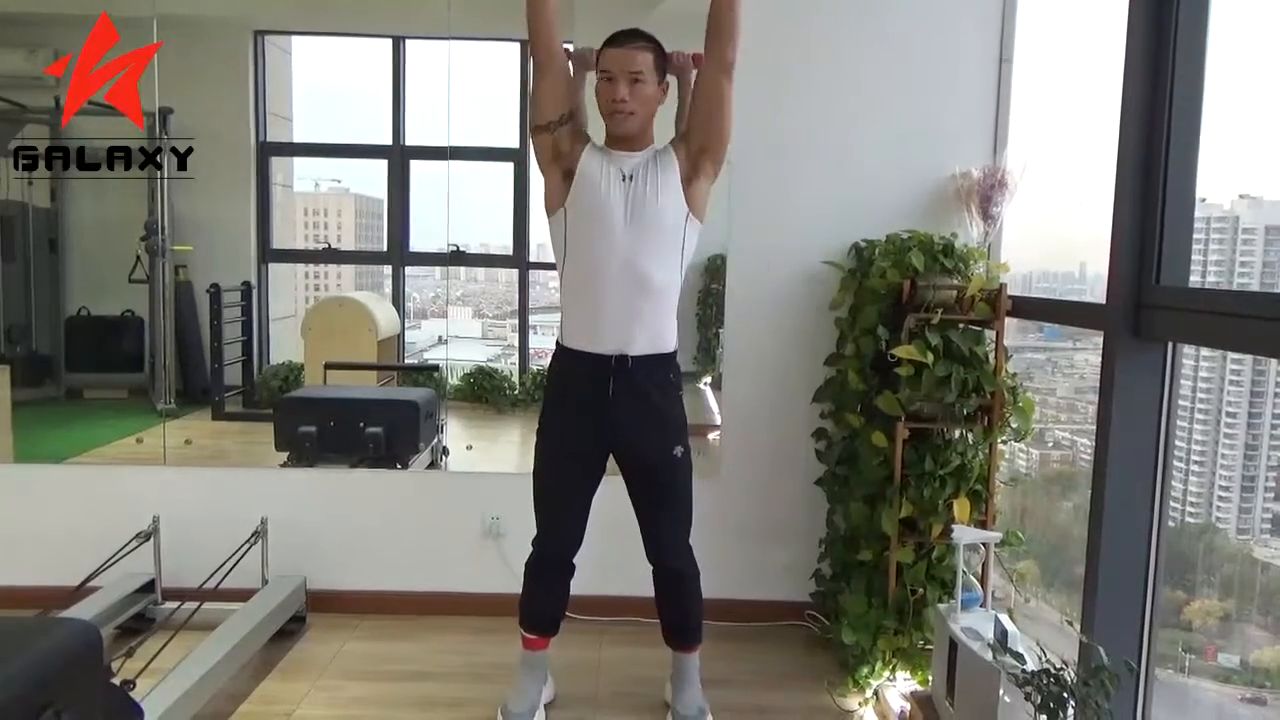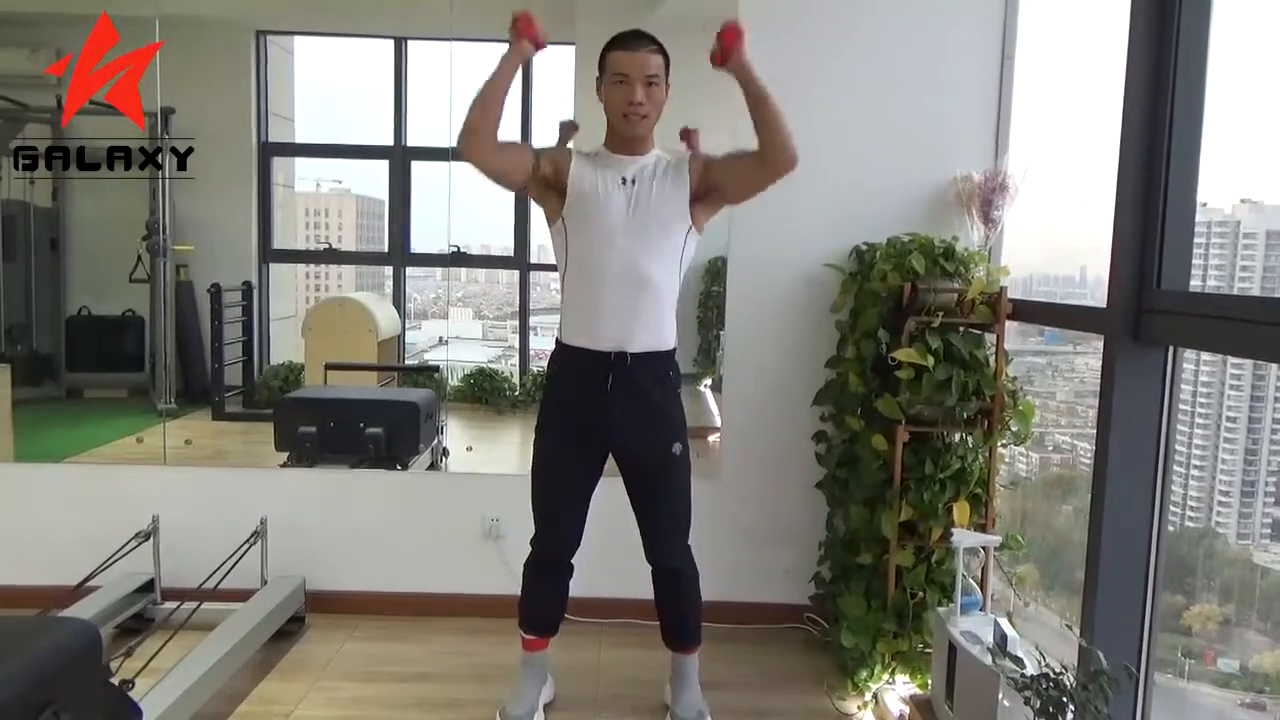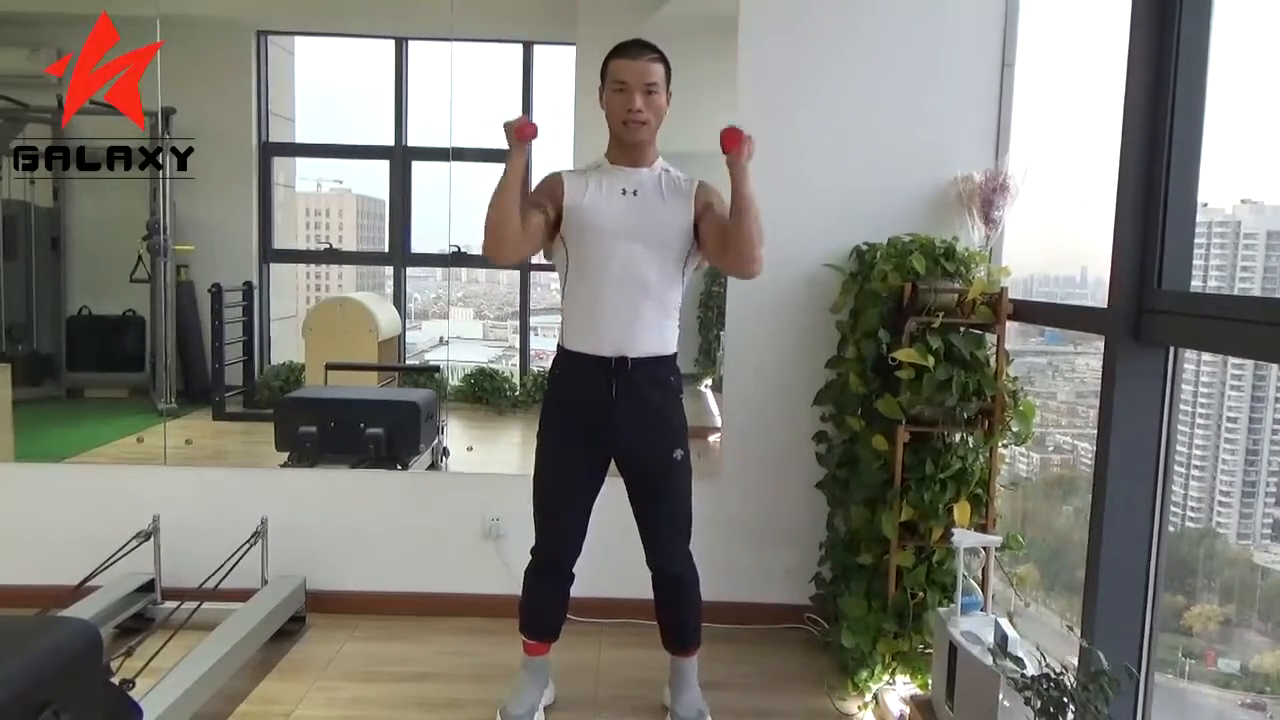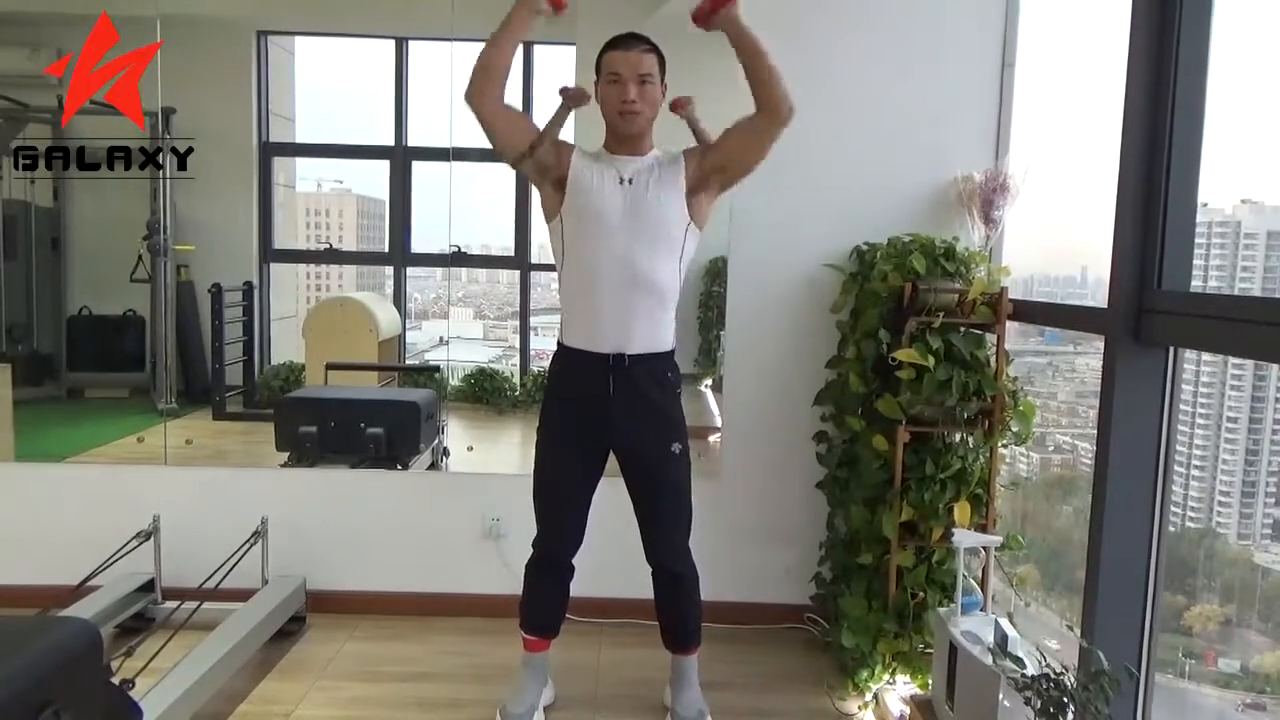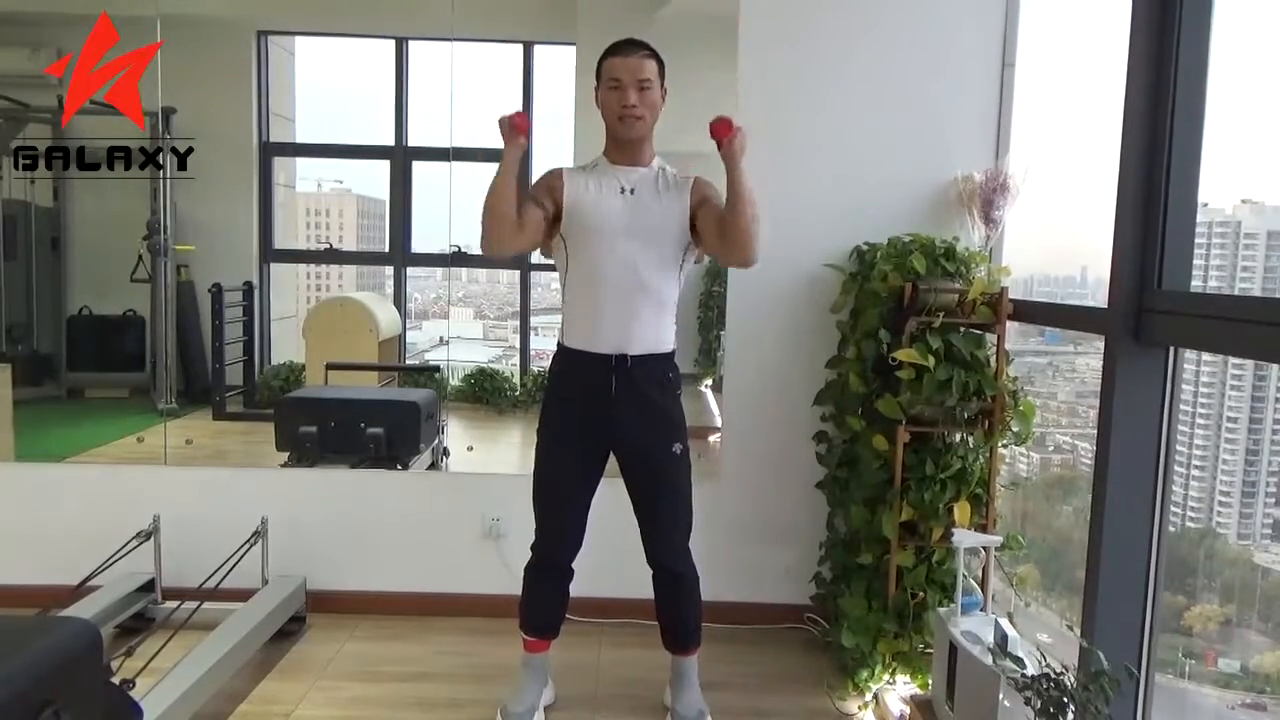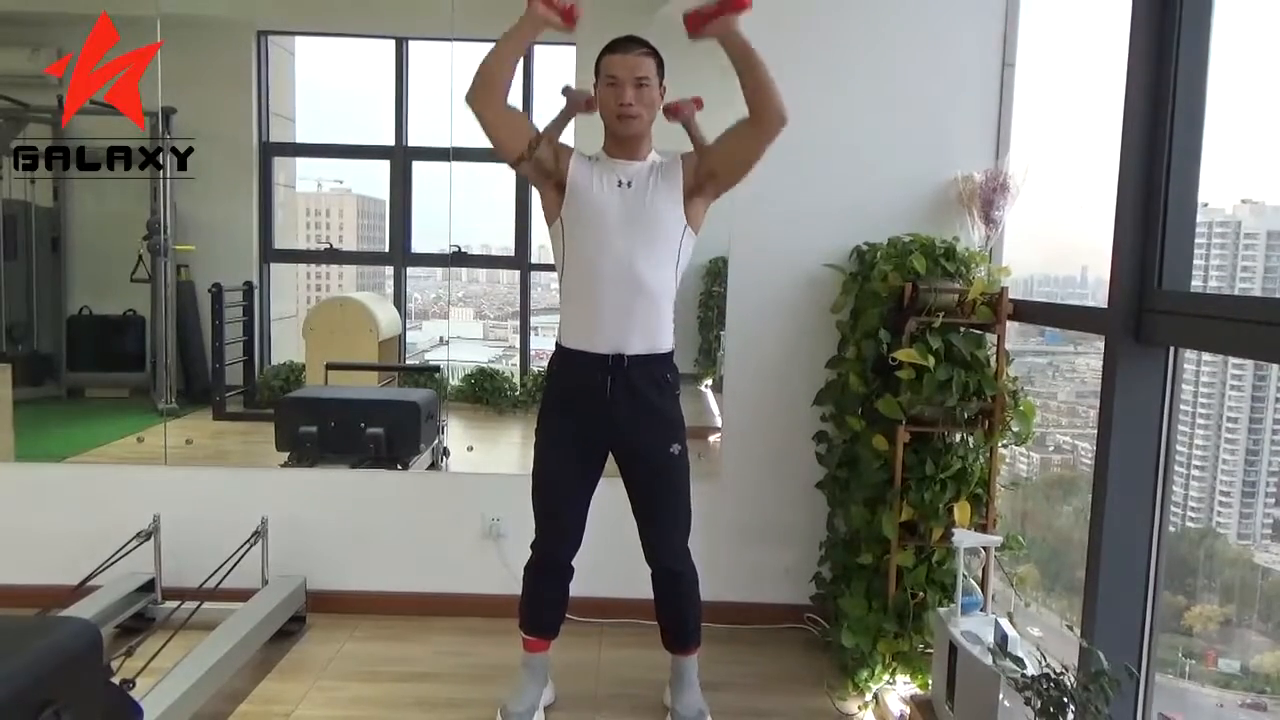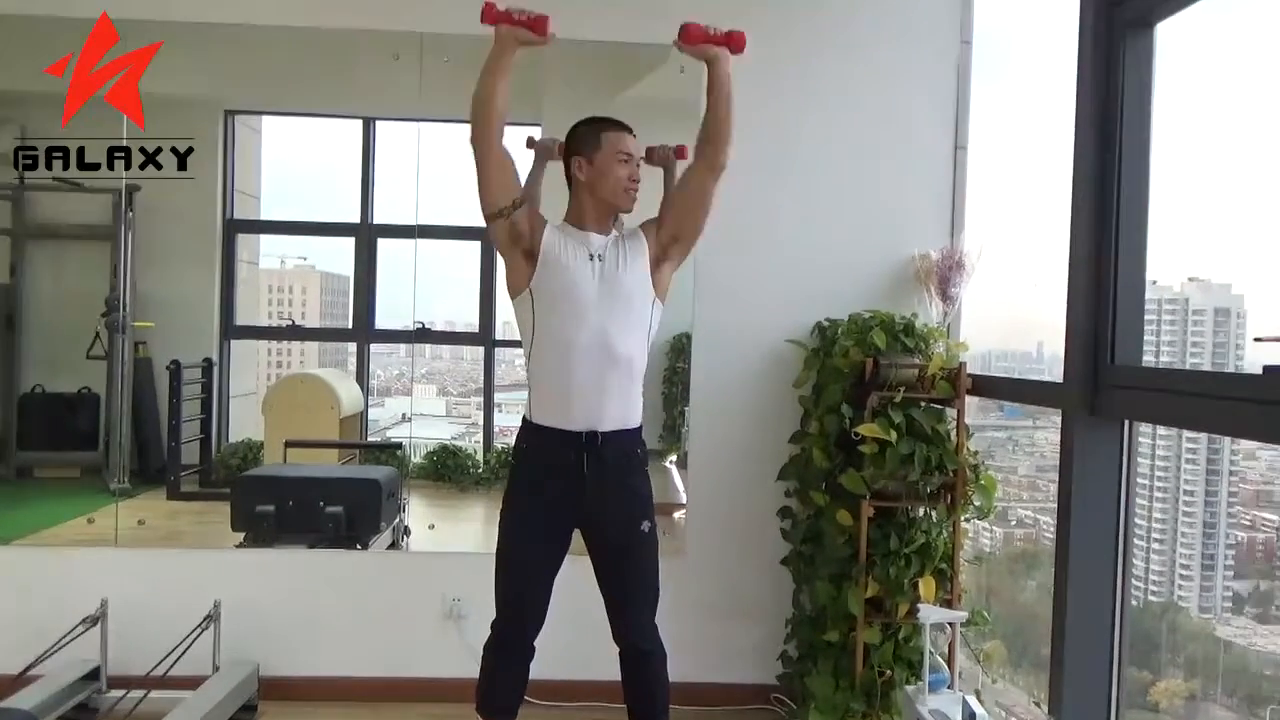
dt=0.3s
person 1, frame 1
left shoulder: (689, 168)
right shoulder: (568, 159)
left elbow: (722, 59)
left hip: (652, 381)
right hip: (576, 377)
left knee: (671, 546)
right knee: (554, 541)
person 1, frame 2
left shoulder: (693, 178)
right shoulder: (563, 173)
left elbow: (780, 160)
right elbow: (476, 146)
left wrist: (741, 69)
right wrist: (516, 56)
left hip: (652, 379)
right hip: (575, 376)
left knee: (670, 547)
right knee: (552, 540)
person 1, frame 3
left shoulder: (693, 197)
right shoulder: (564, 190)
left elbow: (746, 264)
right elbow: (500, 251)
left wrist: (739, 175)
right wrist: (516, 163)
left hip: (653, 386)
right hip: (577, 382)
left knee: (670, 551)
right knee: (554, 546)
person 1, frame 4
left shoulder: (694, 173)
right shoulder: (561, 168)
left elbow: (777, 111)
right elbow: (482, 98)
left hip: (651, 379)
right hip: (575, 377)
left knee: (670, 547)
right knee: (553, 541)
person 1, frame 5
left shoulder: (689, 191)
right shoulder: (564, 186)
left elbow: (743, 252)
right elbow: (498, 243)
left wrist: (734, 164)
right wrist: (511, 157)
left hip: (652, 382)
right hip: (576, 379)
left knee: (670, 548)
right knee: (553, 542)
person 1, frame 6
left shoulder: (691, 176)
right shoulder: (561, 169)
left elbow: (771, 120)
right elbow: (483, 100)
left hip: (650, 380)
right hip: (574, 377)
left knee: (669, 547)
right knee: (552, 543)
person 1, frame 7
left shoulder: (654, 250)
right shoulder: (532, 243)
left elbow: (710, 163)
right elbow: (486, 140)
left wrist: (716, 66)
right wrist: (504, 50)
left hip: (620, 459)
right hip: (543, 456)
left knee: (637, 632)
right knee: (514, 627)
